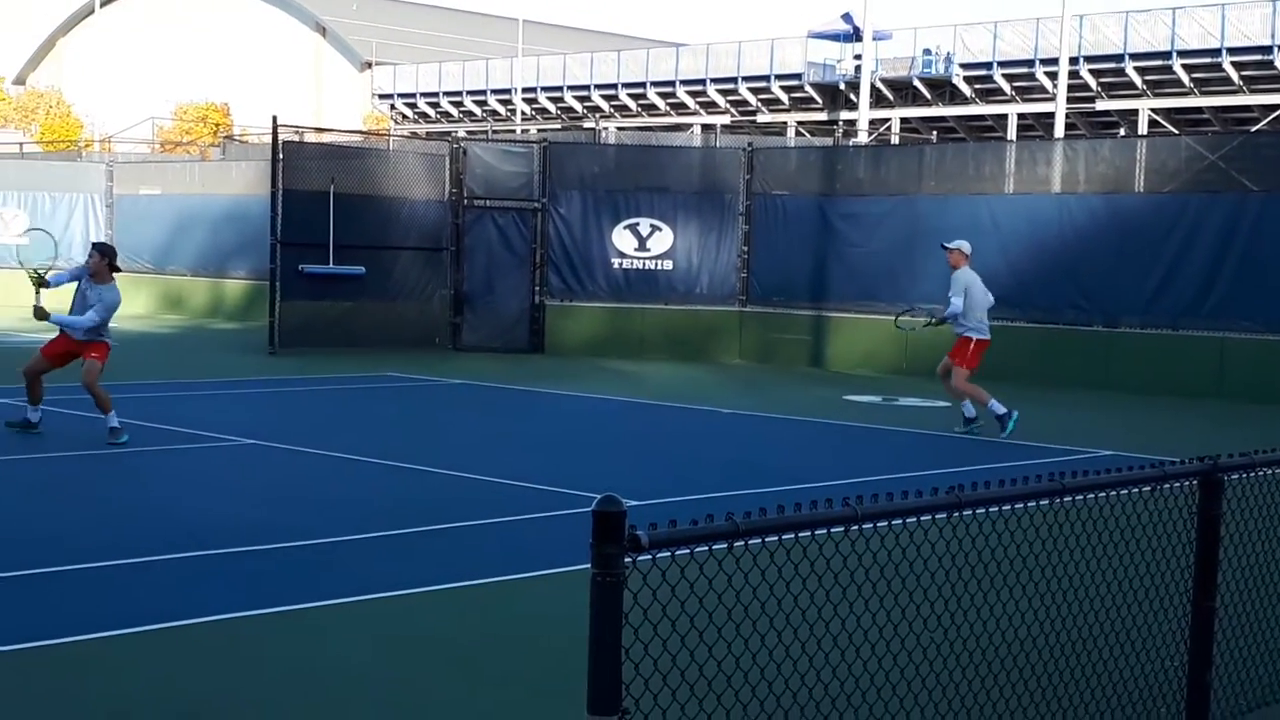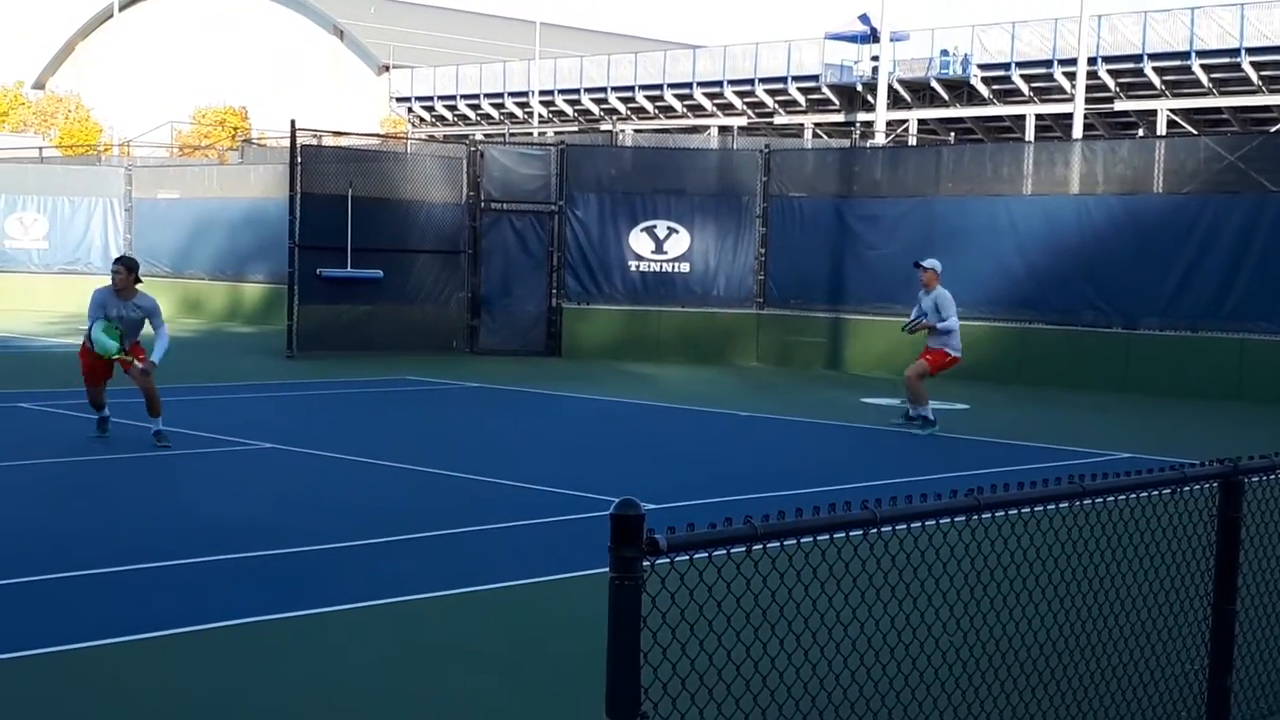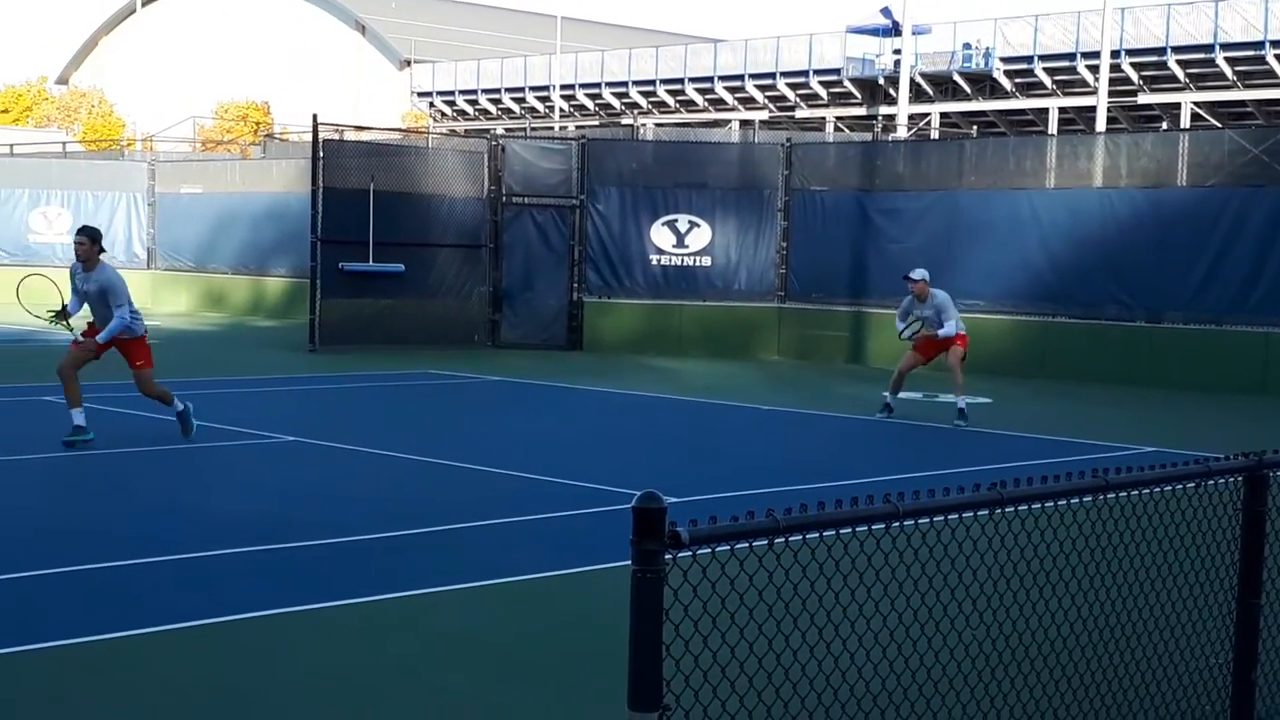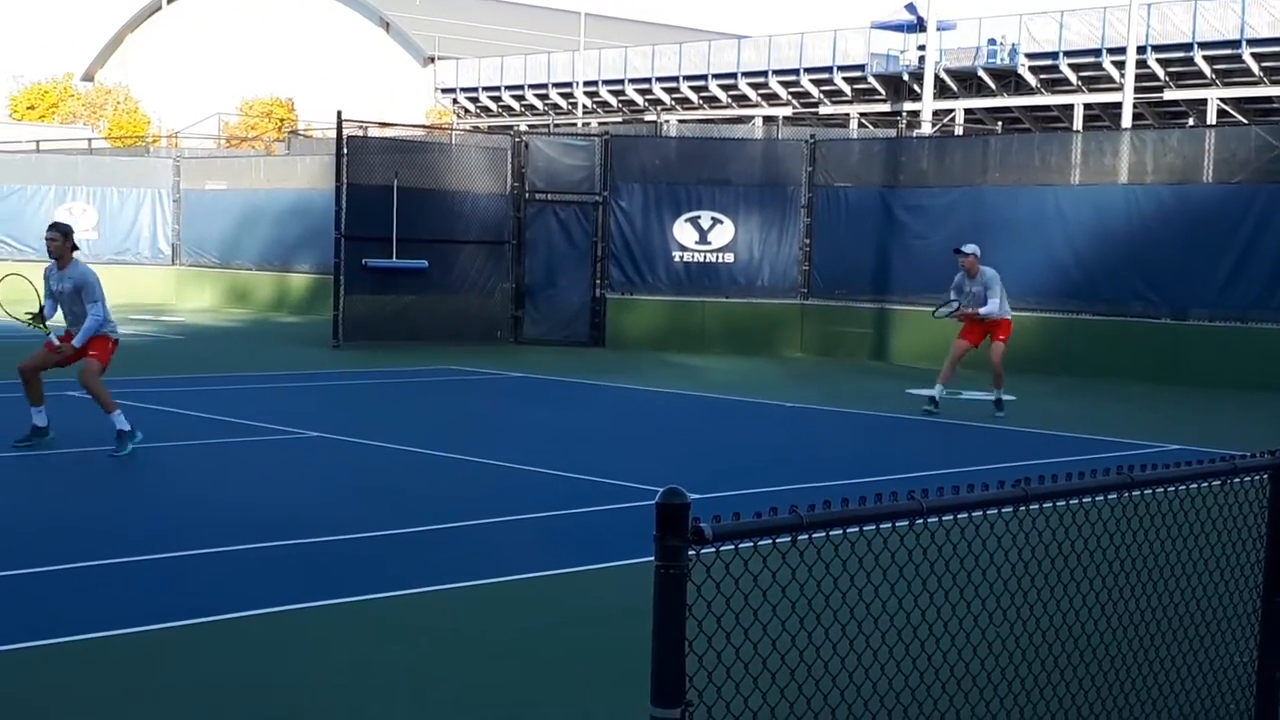
dt=0.3s
person 1, frame 1
left shoulder: (112, 296)
right shoulder: (86, 271)
left elbow: (85, 323)
right elbow: (65, 276)
left wrist: (49, 317)
right wrist: (47, 282)
left hip: (95, 342)
right hip: (69, 337)
left knee: (89, 382)
right knee: (30, 372)
left ankle: (114, 427)
right ankle: (32, 419)
person 1, frame 2
left shoulder: (148, 304)
right shoulder: (101, 295)
left elbow: (162, 336)
right elbow: (95, 330)
left wrist: (153, 362)
right wrist: (113, 349)
left hip: (129, 346)
right hip: (98, 347)
left knee: (148, 387)
right knee: (95, 400)
left ankle: (157, 429)
right ankle: (103, 415)
person 1, frame 3
left shoulder: (110, 279)
right shoulder: (75, 270)
left elbow: (122, 319)
right elbow: (77, 297)
left wrist: (98, 341)
right wrist: (68, 312)
left hip: (130, 332)
right hip: (100, 328)
left knee: (146, 387)
right knee: (64, 369)
left ankle: (181, 410)
right ankle: (80, 427)
person 1, frame 4
left shoulder: (84, 275)
right shoulder: (49, 272)
left elbow: (96, 316)
right elbow: (50, 302)
left wrist: (75, 345)
right wrist: (42, 315)
left hip: (100, 334)
right hip: (74, 334)
left knee: (86, 378)
right knee: (26, 368)
left ankle: (125, 430)
right ankle: (40, 427)
person 2, frame 1
left shoulder: (958, 276)
right shoulder: (971, 276)
left elbow: (955, 308)
right elbow: (989, 301)
left wrist: (944, 318)
left hip: (972, 338)
right hip: (968, 337)
left knee: (958, 385)
right knee: (942, 373)
left ankle: (1004, 414)
right ankle: (970, 417)
person 2, frame 2
left shoulder: (942, 296)
right shoulder: (923, 294)
left elbow: (953, 325)
right elbow: (918, 310)
left wrist: (928, 326)
right wrist: (913, 323)
left hip: (947, 351)
right hip: (933, 347)
left knee: (910, 375)
right knee: (910, 376)
left ankle: (929, 419)
right ankle: (913, 414)
person 2, frame 3
left shoulder: (941, 299)
right shoulder: (909, 302)
left elbow: (950, 330)
right elbow: (900, 322)
left wrist: (928, 334)
right wrist: (913, 337)
left hip: (955, 335)
right hip: (929, 339)
left knee: (953, 362)
right knee: (901, 369)
left ankle: (961, 410)
right ankle: (889, 405)
person 2, frame 4
left shoulder: (990, 276)
right shoulder: (960, 279)
left elbow: (994, 308)
right elbow: (955, 294)
left wrist: (970, 312)
right wrist: (962, 312)
left hip: (999, 319)
right hip: (975, 320)
left knee: (995, 361)
right knee: (953, 357)
left ankle: (998, 399)
right ankle: (934, 398)
